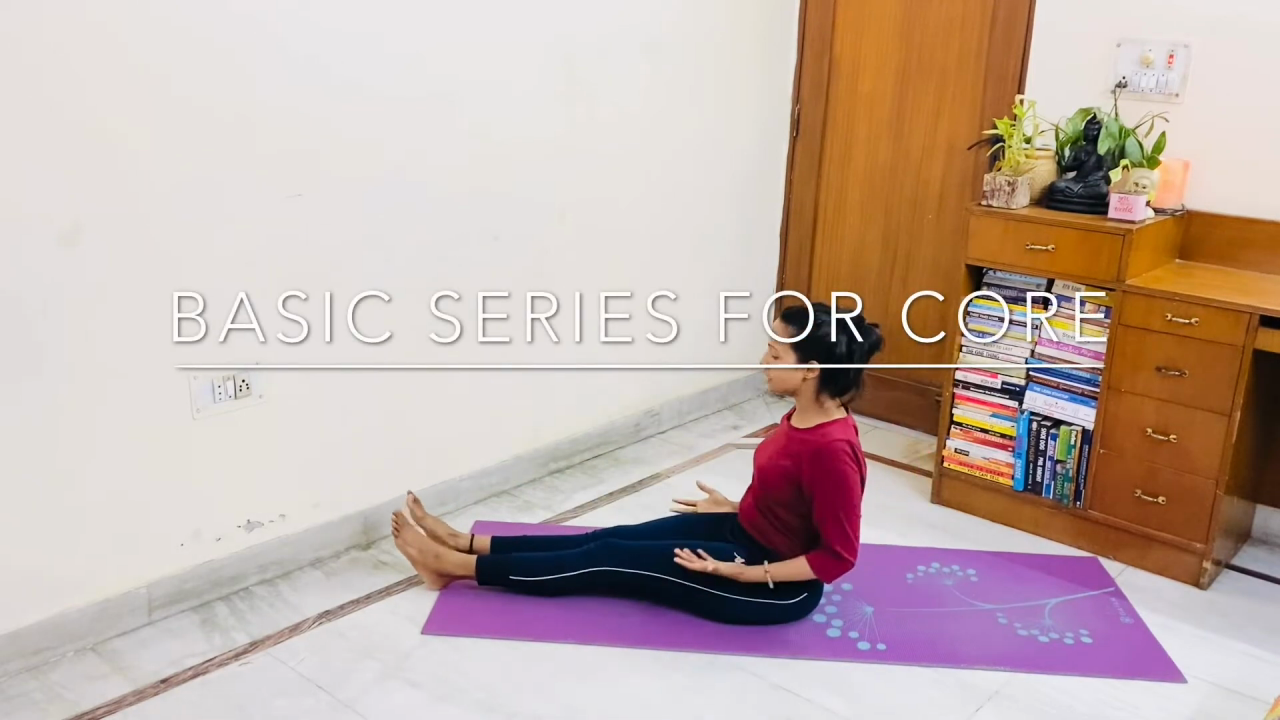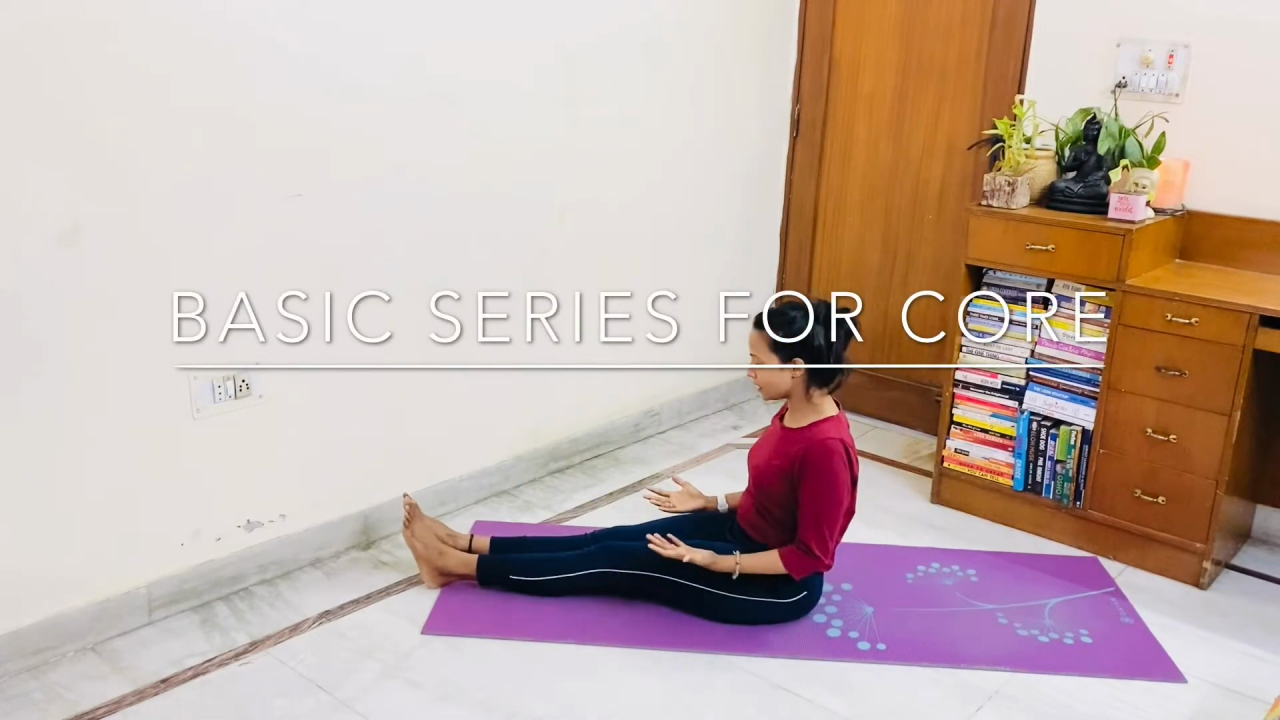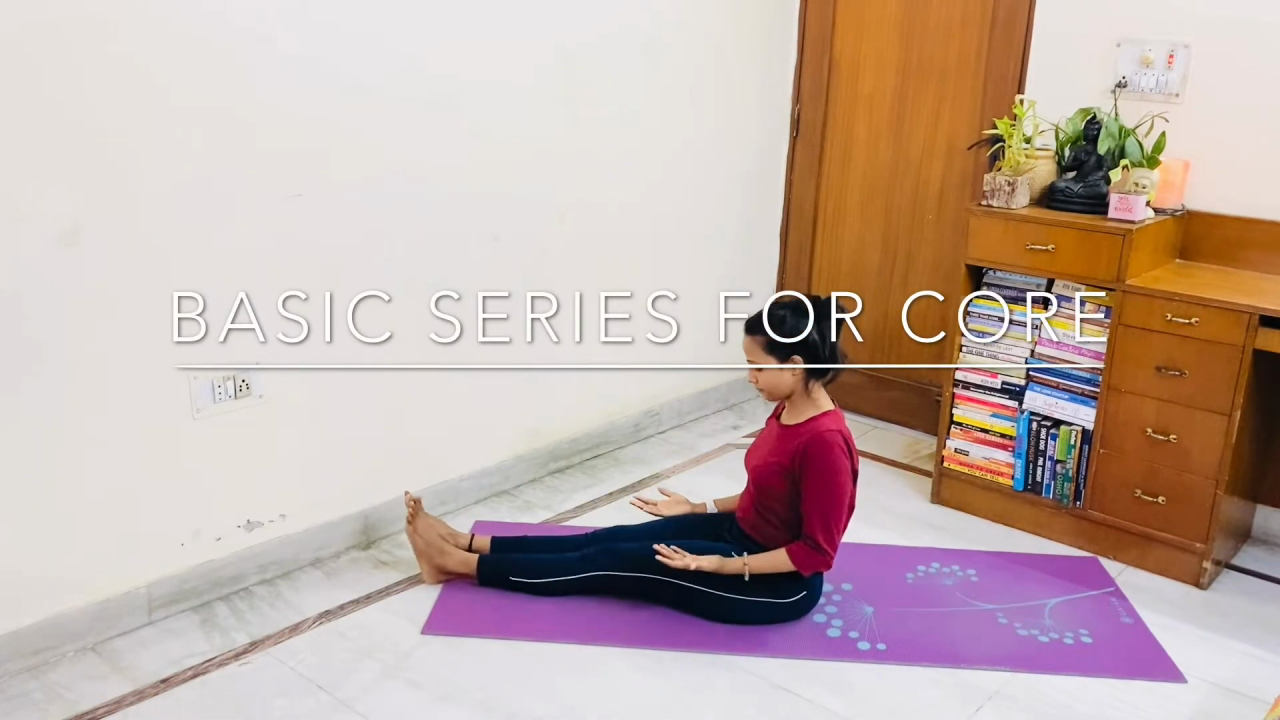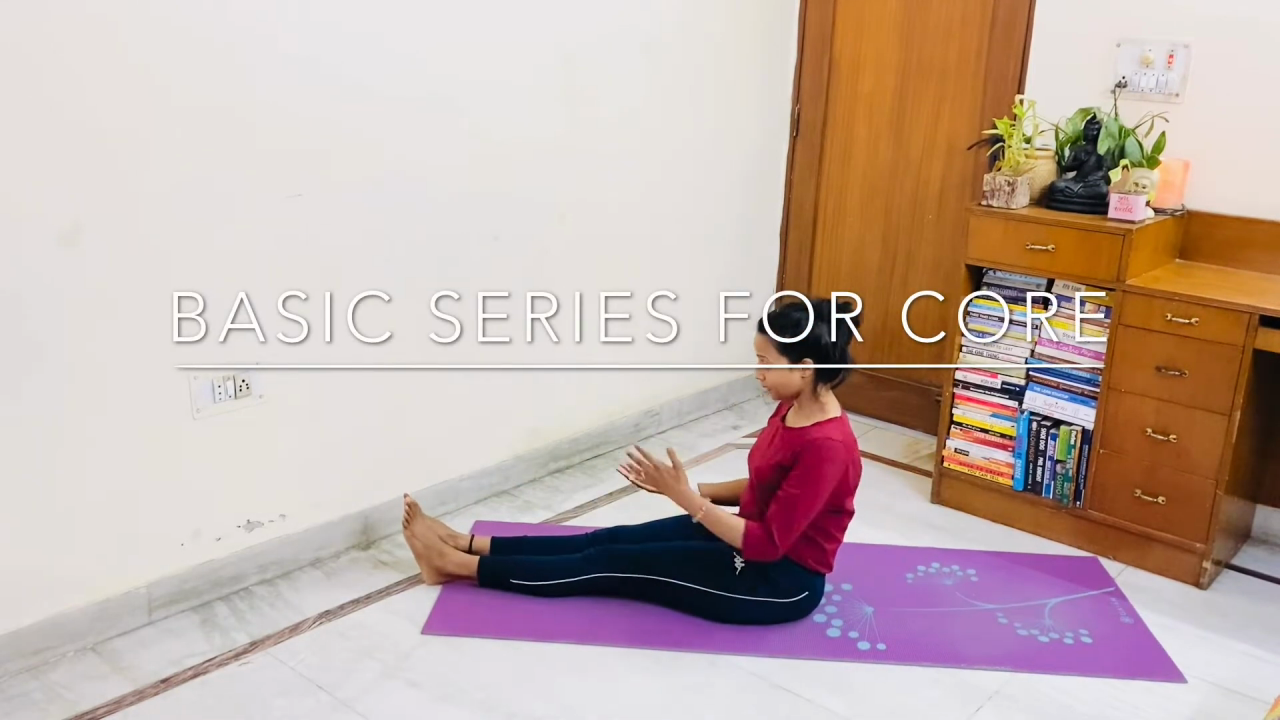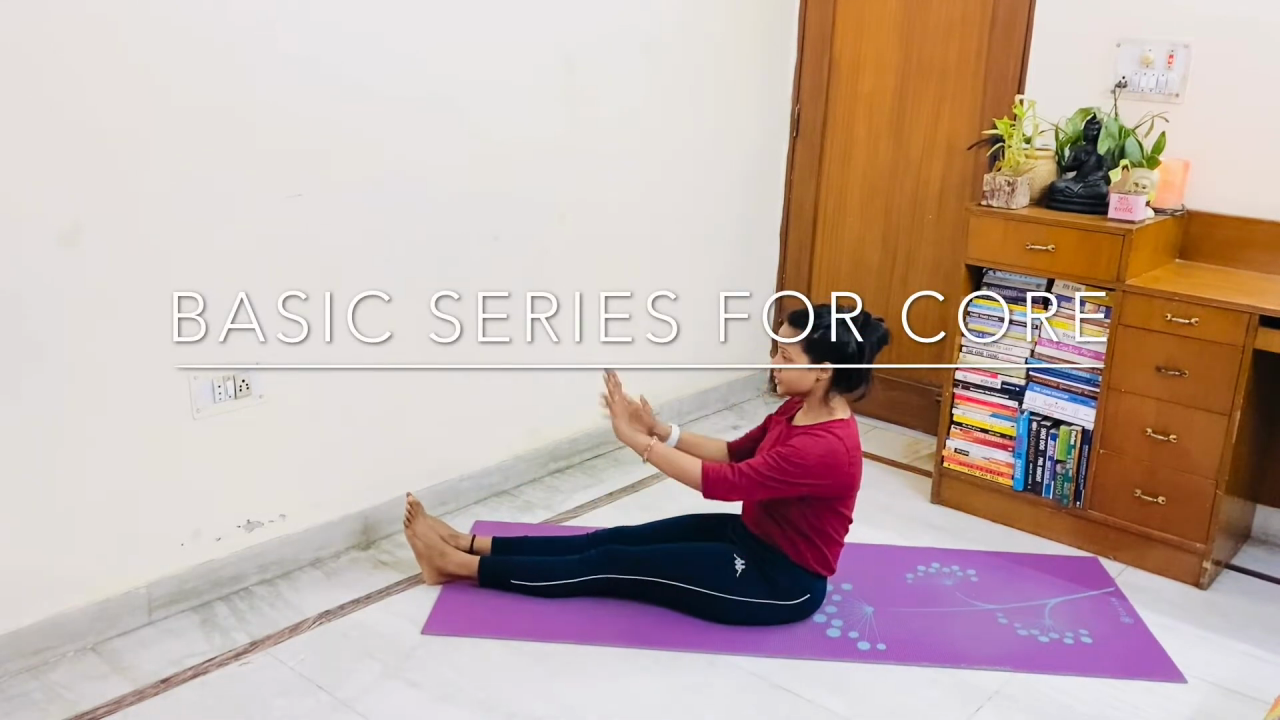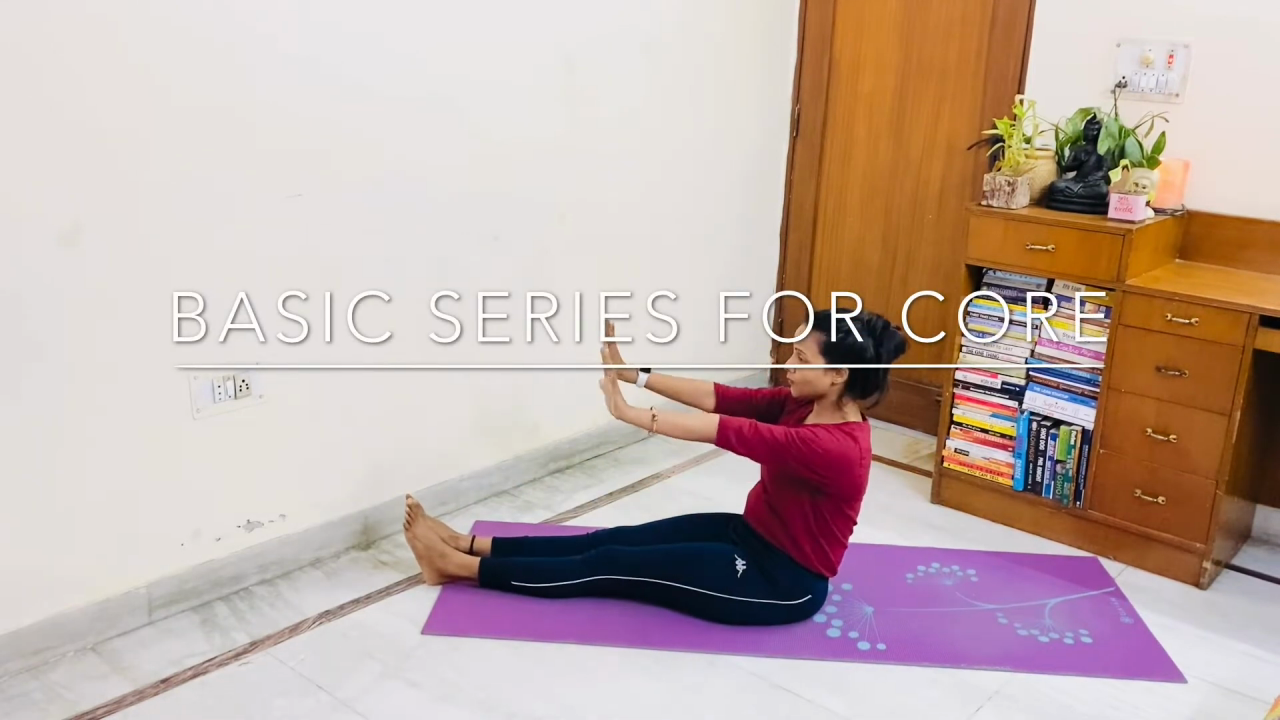
dt=0.3s
person 1, frame 1
left shoulder: (831, 448)
right shoulder: (805, 414)
left elbow: (838, 556)
left wrist: (745, 575)
right wrist: (733, 507)
left hip: (781, 586)
right hip: (749, 535)
left knee: (611, 560)
right knee: (612, 539)
left ankle: (456, 566)
right ankle: (465, 543)
person 1, frame 2
left shoulder: (825, 446)
right shoulder: (796, 413)
left elbow: (810, 557)
left wrist: (716, 563)
right wrist: (712, 502)
left hip: (778, 586)
right hip: (745, 533)
left knee: (612, 560)
right knee: (610, 540)
left ankle: (457, 565)
right ankle: (466, 544)
person 1, frame 3
left shoulder: (824, 441)
right shoulder: (791, 410)
left elbow: (817, 551)
left wrist: (723, 566)
right wrist: (698, 509)
left hip: (780, 585)
right hip: (747, 535)
left knee: (613, 563)
right knee: (610, 540)
left ankle: (457, 563)
right ankle: (466, 543)
person 1, frame 4
left shoulder: (826, 446)
right shoulder: (793, 409)
left elbow: (768, 543)
left wrist: (686, 498)
right wrist: (685, 489)
left hip: (781, 584)
right hip: (757, 541)
left knee: (616, 563)
right knee: (612, 540)
left ankle: (459, 565)
right ankle: (467, 544)
person 1, frame 5
left shoulder: (826, 449)
right shoulder: (801, 408)
left elbow: (723, 479)
right elbow: (738, 454)
left wrist: (635, 439)
right wrist: (660, 432)
left hip: (783, 583)
right hip: (754, 538)
left knee: (613, 565)
right knee: (614, 540)
left ankle: (459, 566)
right ankle: (469, 544)
person 1, frame 6
left shoulder: (836, 448)
right shoulder: (806, 404)
left elbow: (729, 431)
right elbow: (722, 398)
left wrist: (633, 413)
right wrist: (633, 374)
left hip: (783, 582)
right hip: (754, 536)
left knee: (614, 565)
right knee: (615, 540)
left ankle: (459, 566)
right ankle: (469, 545)
